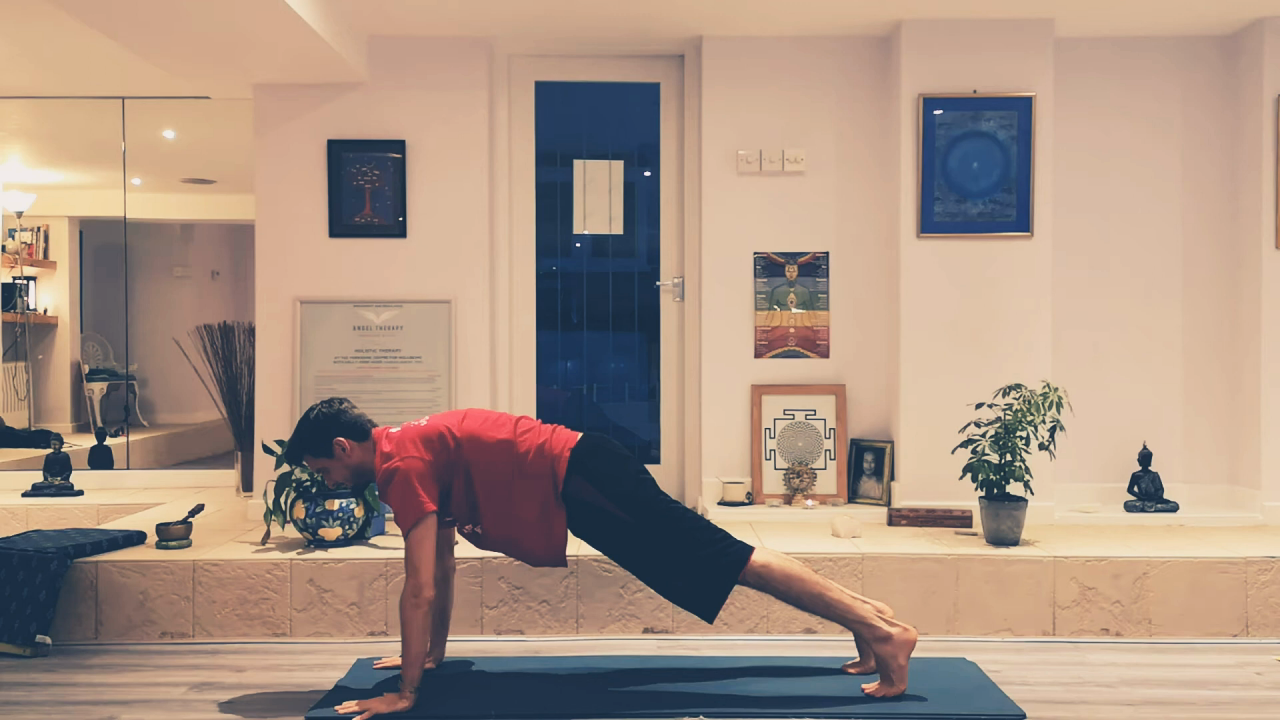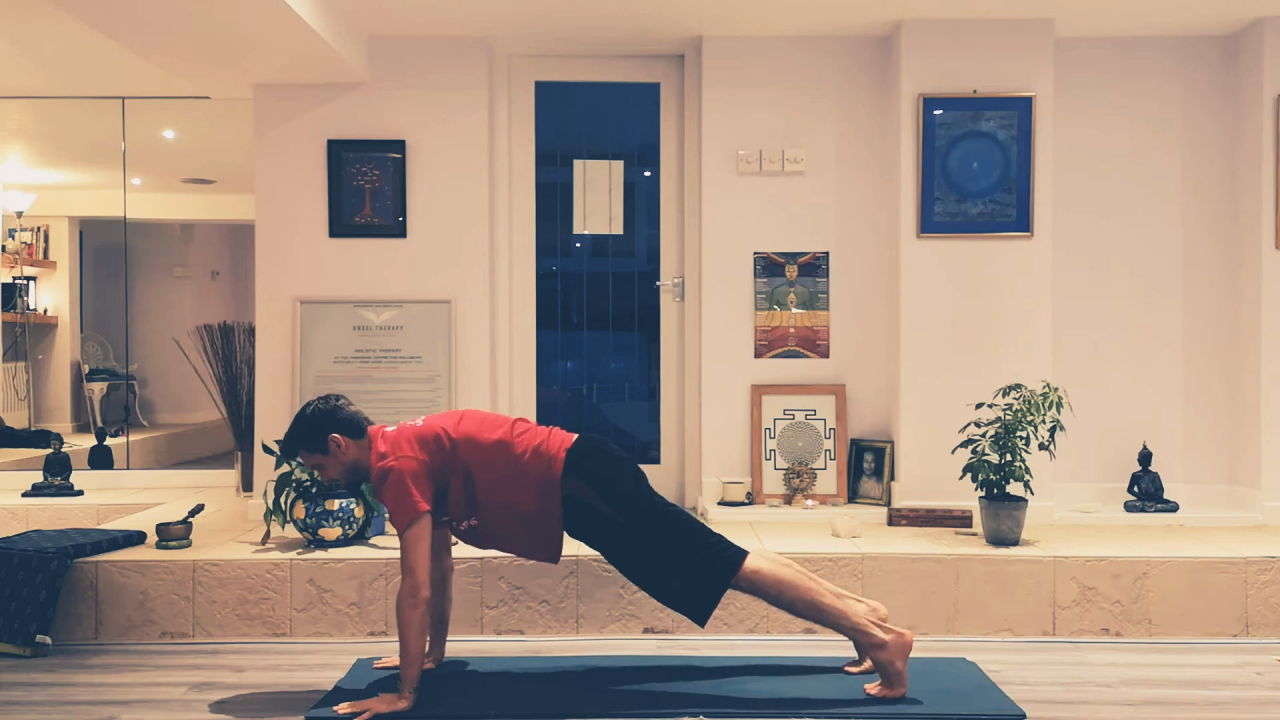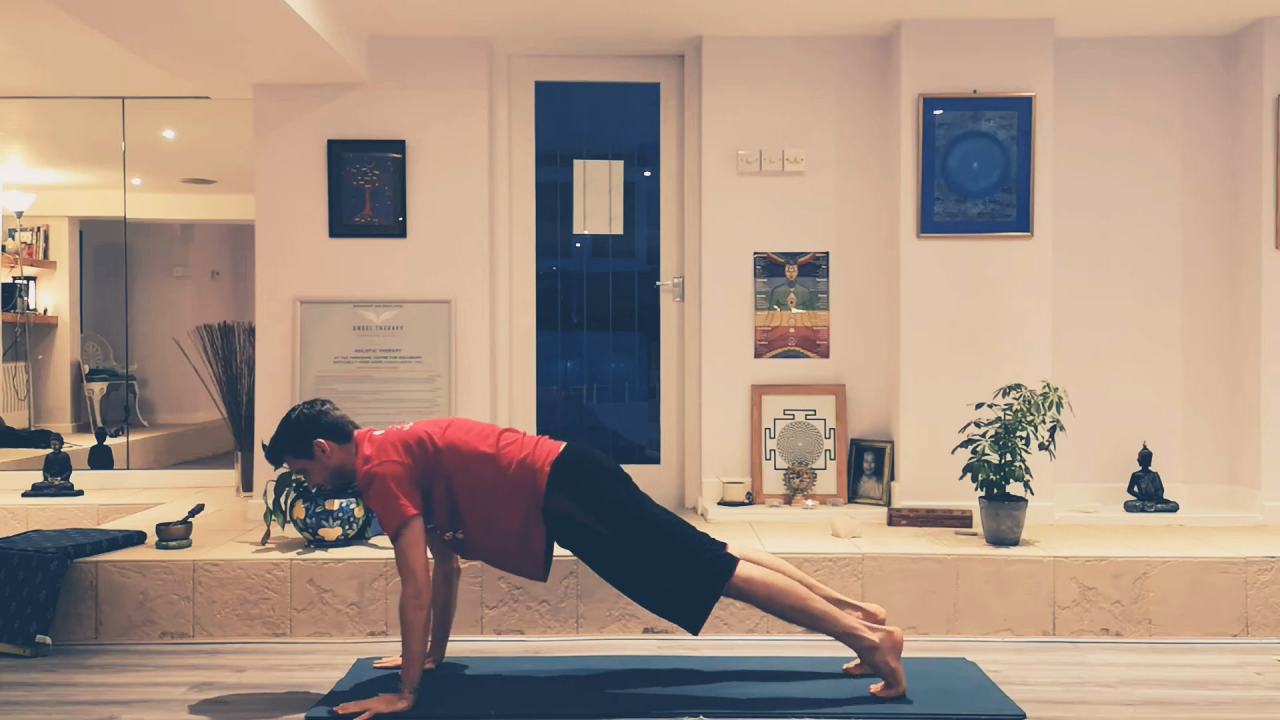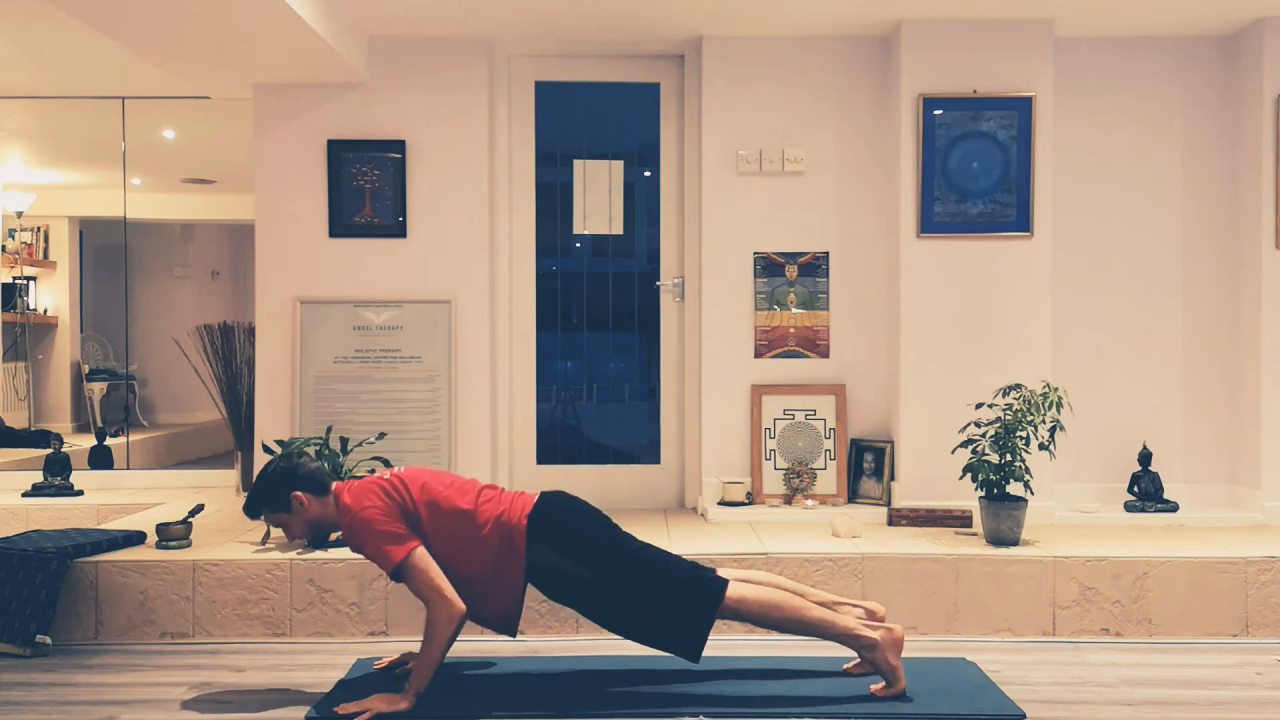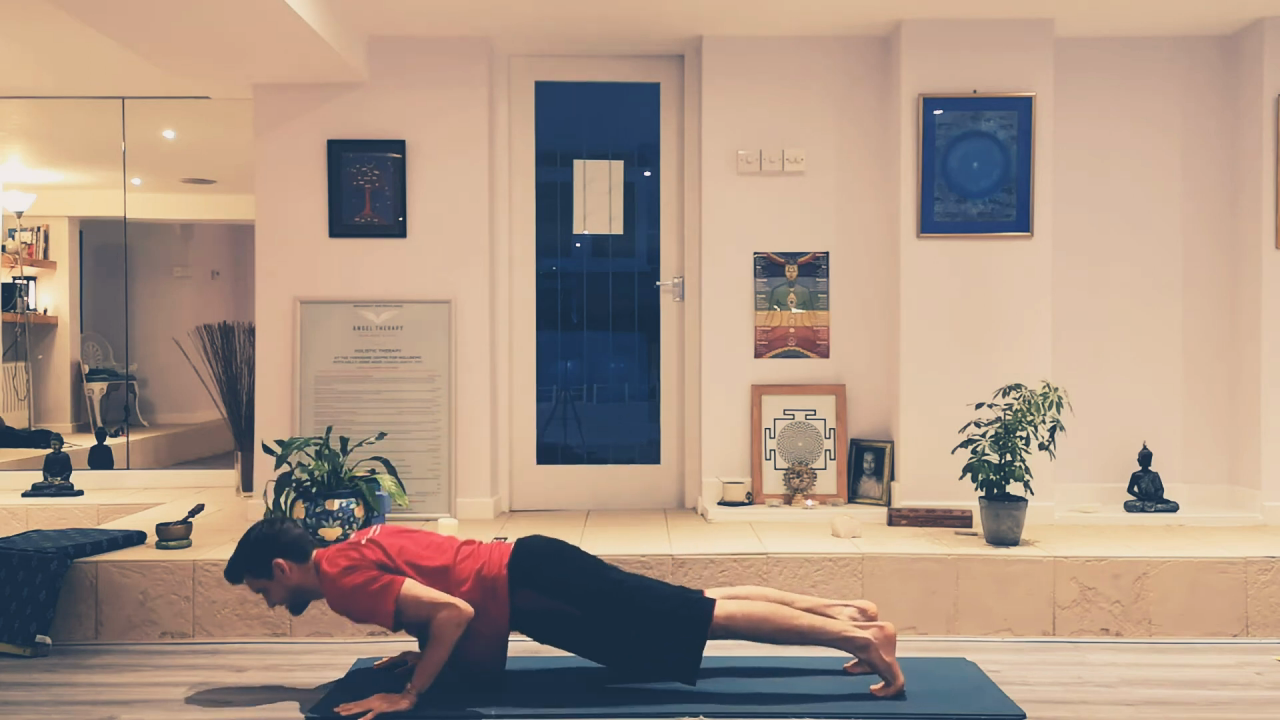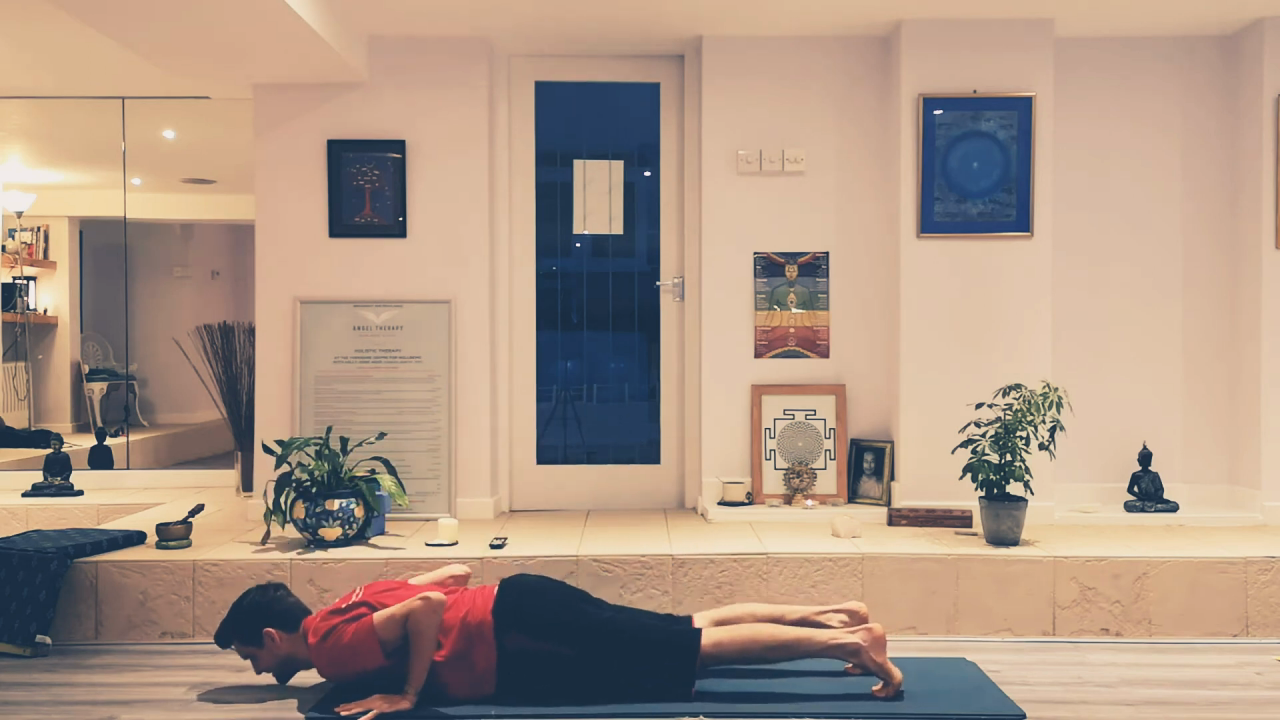
dt=0.4s
person 1, frame 1
left shoulder: (400, 466)
right shoulder: (417, 449)
left elbow: (419, 590)
right elbow: (442, 567)
right wrist: (433, 653)
left hip: (582, 482)
right hip: (579, 477)
left knee: (729, 563)
right knee: (730, 560)
left ankle: (881, 630)
right ankle: (867, 612)
person 1, frame 2
left shoulder: (393, 465)
right shoulder: (412, 448)
left elbow: (415, 591)
right elbow: (440, 564)
right wrist: (433, 654)
left hip: (578, 481)
right hip: (578, 475)
left knee: (725, 567)
right knee: (724, 557)
left ankle: (878, 640)
right ankle: (859, 609)
person 1, frame 3
left shoulder: (379, 469)
right shoulder: (397, 451)
left elbow: (418, 591)
right elbow: (448, 559)
right wrist: (430, 655)
left hip: (564, 492)
right hip: (566, 481)
left knee: (717, 574)
right knee: (719, 561)
left ankle: (868, 637)
right ankle: (857, 611)
person 1, frame 4
left shoulder: (361, 515)
right shoulder: (377, 494)
left elbow: (449, 606)
right elbow: (453, 576)
right wrist: (427, 656)
left hip: (546, 540)
right hip: (546, 527)
left knee: (711, 599)
right knee: (711, 588)
left ankle: (868, 636)
right ankle: (857, 612)
person 1, frame 5
left shoulder: (344, 581)
right shoulder: (356, 554)
left elbow: (456, 612)
right wrist: (424, 649)
left hip: (529, 585)
right hip: (530, 568)
left knee: (704, 619)
right knee: (703, 606)
left ankle: (860, 639)
right ankle: (848, 611)
person 1, frame 6
left shoulder: (330, 647)
right shoulder: (347, 613)
left elbow: (427, 607)
right elbow: (454, 574)
left hip: (518, 633)
right hip: (517, 605)
left knee: (701, 641)
right knee: (698, 629)
left ankle: (850, 645)
right ankle: (834, 617)
